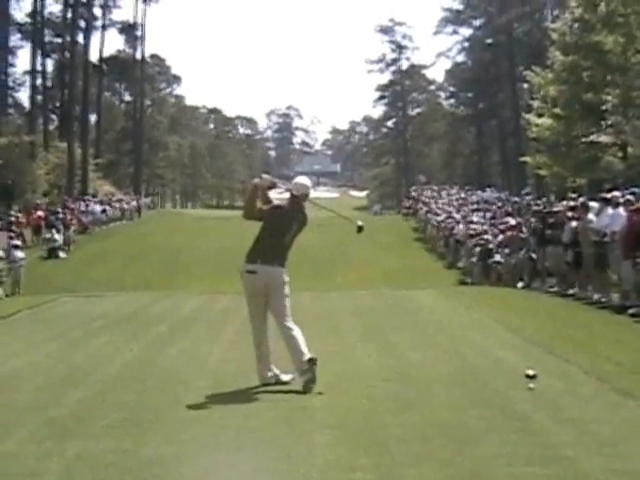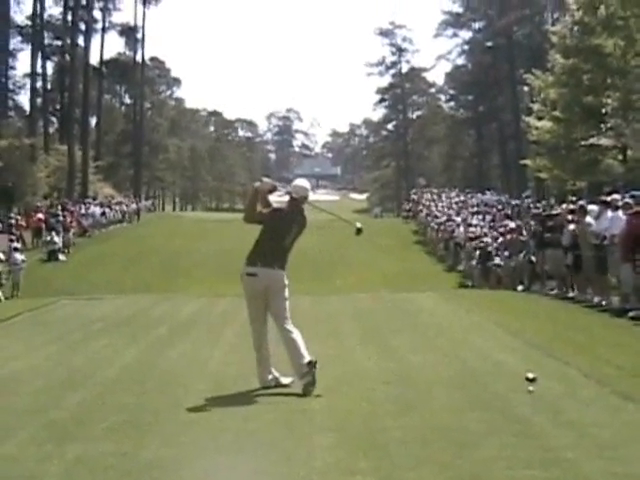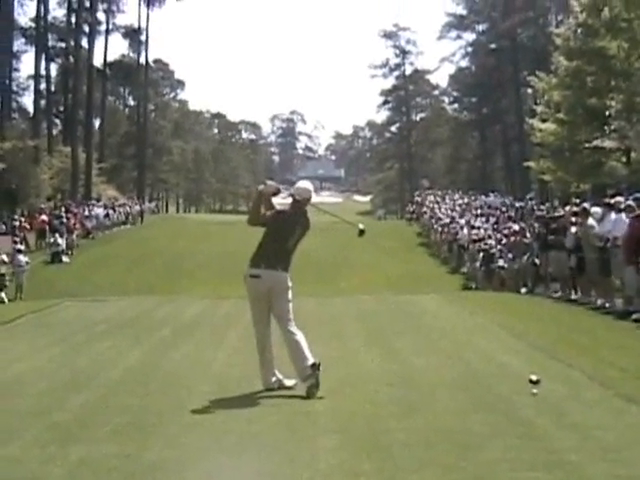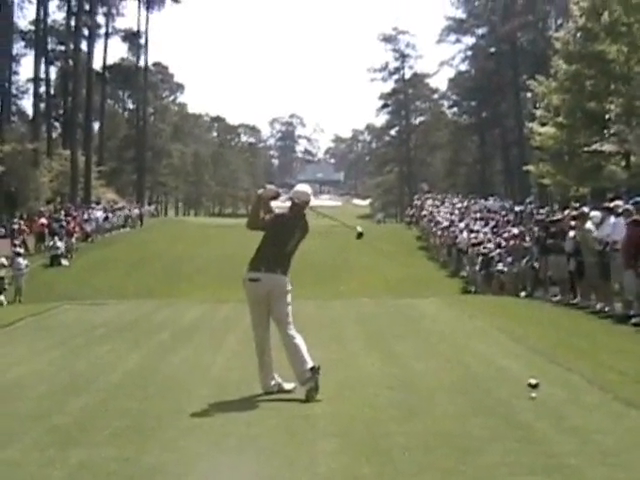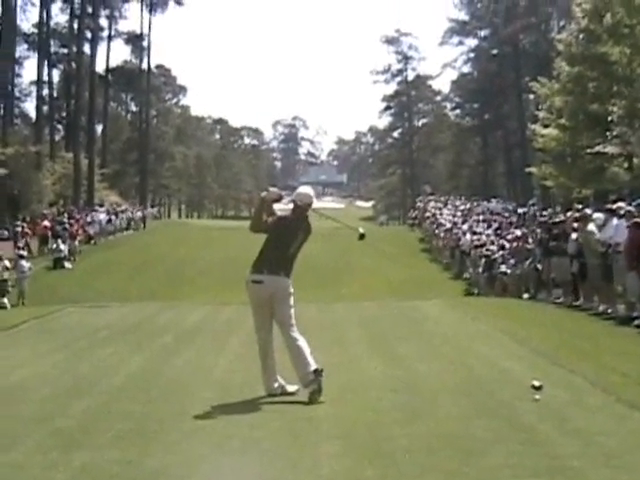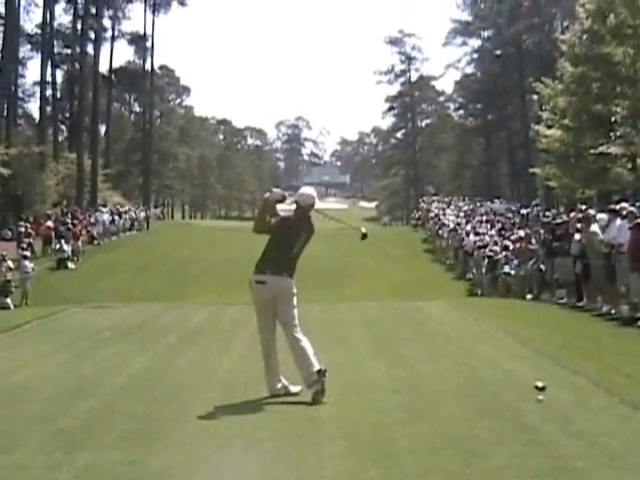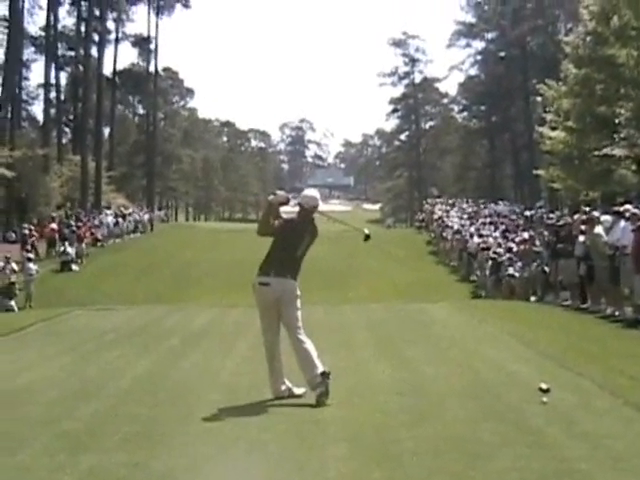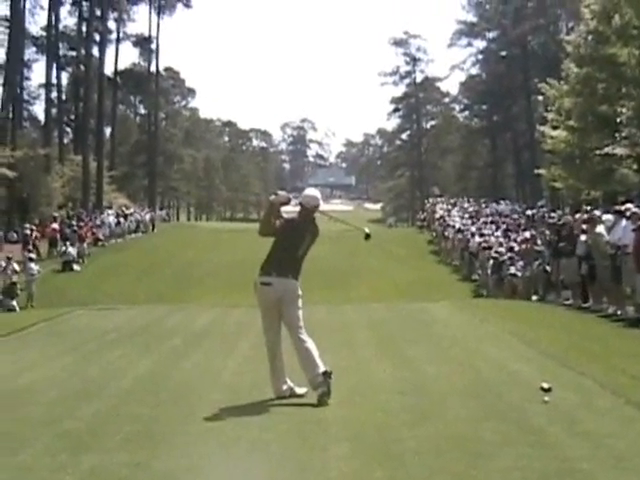
dt=0.1s
person 1, frame 1
left shoulder: (279, 210)
right shoulder: (302, 217)
left elbow: (248, 213)
left wrist: (256, 187)
right wrist: (263, 191)
left hip: (254, 270)
right hip: (276, 272)
left knee: (258, 325)
right knee: (285, 321)
left ankle: (267, 373)
right ankle: (305, 363)
person 1, frame 2
left shoulder: (279, 213)
right shoulder: (301, 220)
left elbow: (249, 217)
left wrist: (257, 190)
right wrist: (263, 195)
left hip: (254, 273)
right hip: (276, 275)
left knee: (258, 327)
right knee: (285, 324)
left ankle: (267, 376)
right ankle: (305, 366)
person 1, frame 3
left shoulder: (283, 215)
right shoulder: (304, 222)
left elbow: (253, 220)
left wrist: (262, 193)
right wrist: (266, 197)
left hip: (257, 274)
right hip: (280, 277)
left knee: (262, 329)
right knee: (288, 326)
left ankle: (270, 378)
right ankle: (309, 368)
person 1, frame 4
left shoulder: (282, 218)
right shoulder: (303, 225)
left elbow: (252, 224)
left wrist: (261, 197)
right wrist: (265, 202)
left hip: (257, 278)
right hip: (279, 280)
left knee: (261, 333)
right knee: (287, 330)
left ankle: (270, 381)
right ankle: (308, 372)
person 1, frame 5
left shoulder: (284, 221)
right shoulder: (306, 227)
left elbow: (255, 227)
left wrist: (264, 200)
right wrist: (268, 204)
left hip: (259, 280)
right hip: (281, 282)
left knee: (264, 335)
right knee: (290, 332)
left ankle: (273, 384)
right ankle: (311, 374)
person 1, frame 6
left shoulder: (287, 221)
right shoulder: (308, 228)
left elbow: (258, 228)
left wrist: (268, 201)
right wrist: (271, 205)
left hip: (262, 281)
right hip: (285, 283)
left knee: (267, 335)
right knee: (293, 332)
left ankle: (276, 384)
right ankle: (314, 375)
person 1, frame 7
left shoulder: (291, 223)
right shoulder: (312, 230)
left elbow: (262, 230)
left wrist: (272, 204)
right wrist: (275, 208)
left hip: (266, 282)
right hip: (288, 285)
left knee: (271, 338)
right knee: (297, 334)
left ankle: (280, 387)
right ankle: (318, 377)
person 1, frame 8
left shoulder: (292, 223)
right shoulder: (313, 230)
left elbow: (264, 231)
left wrist: (273, 204)
right wrist: (276, 208)
left hip: (268, 282)
right hip: (290, 285)
left knee: (272, 337)
right knee: (299, 334)
left ankle: (282, 386)
right ankle: (320, 377)
